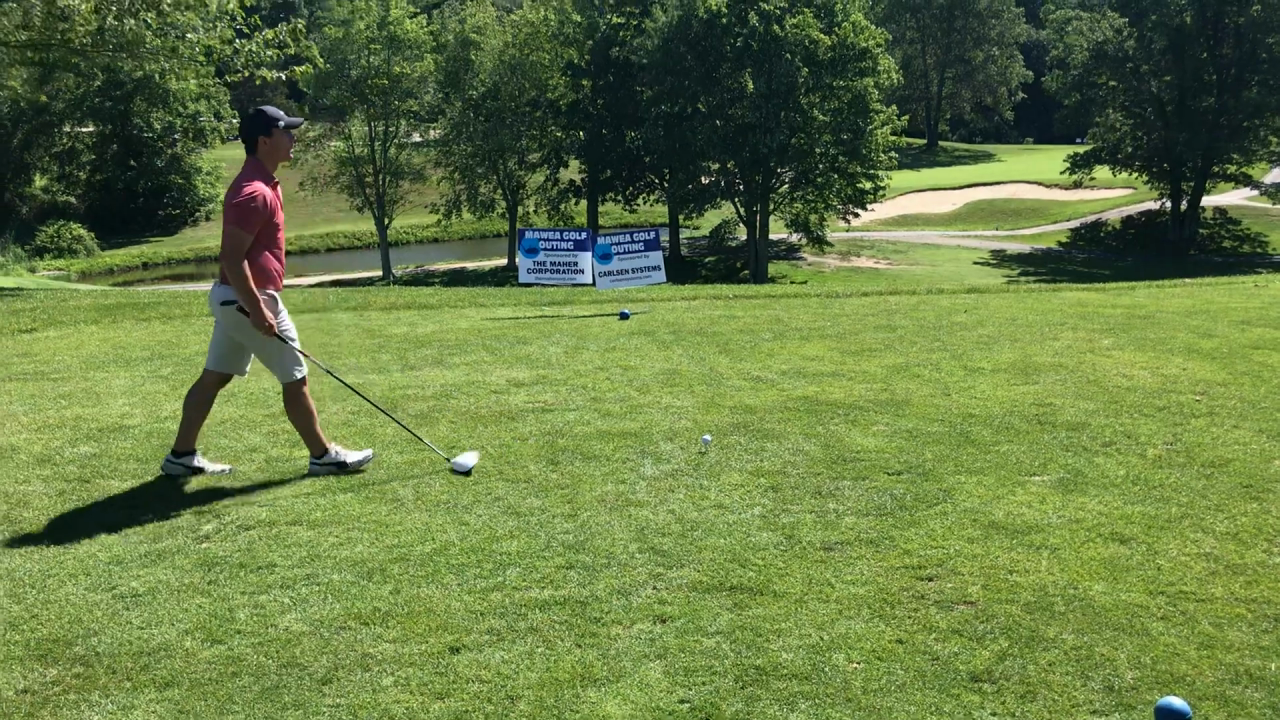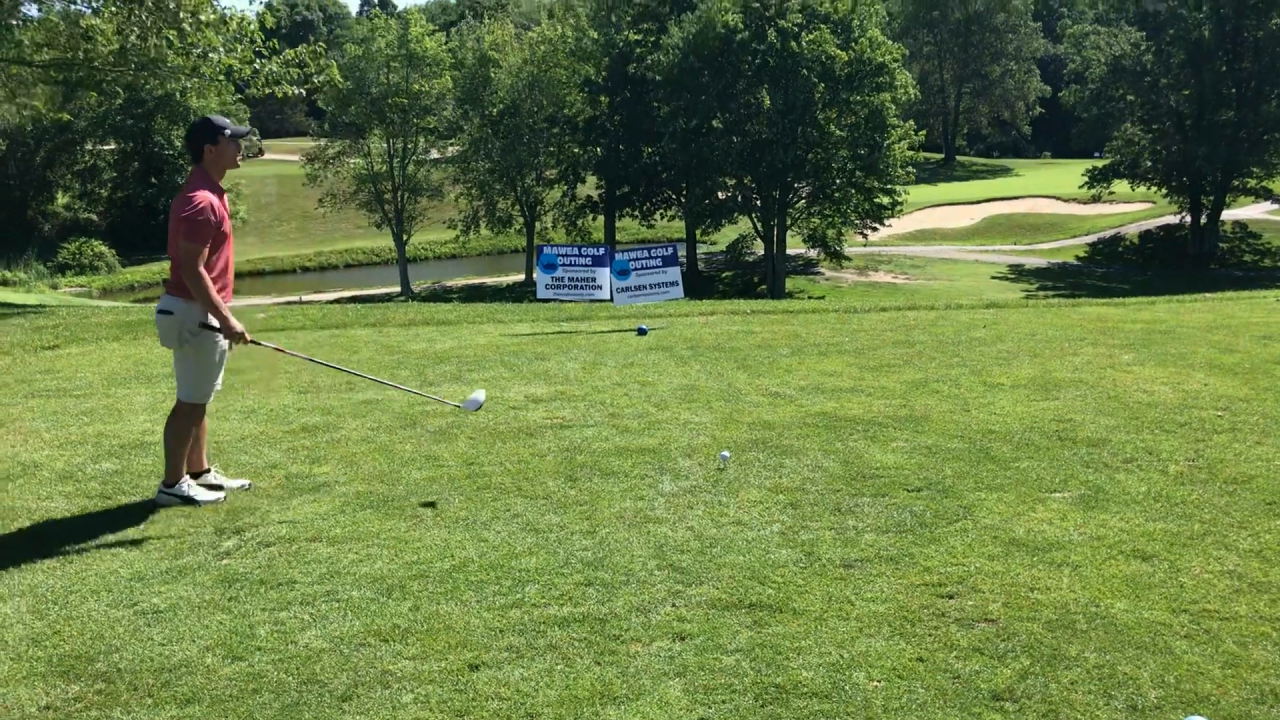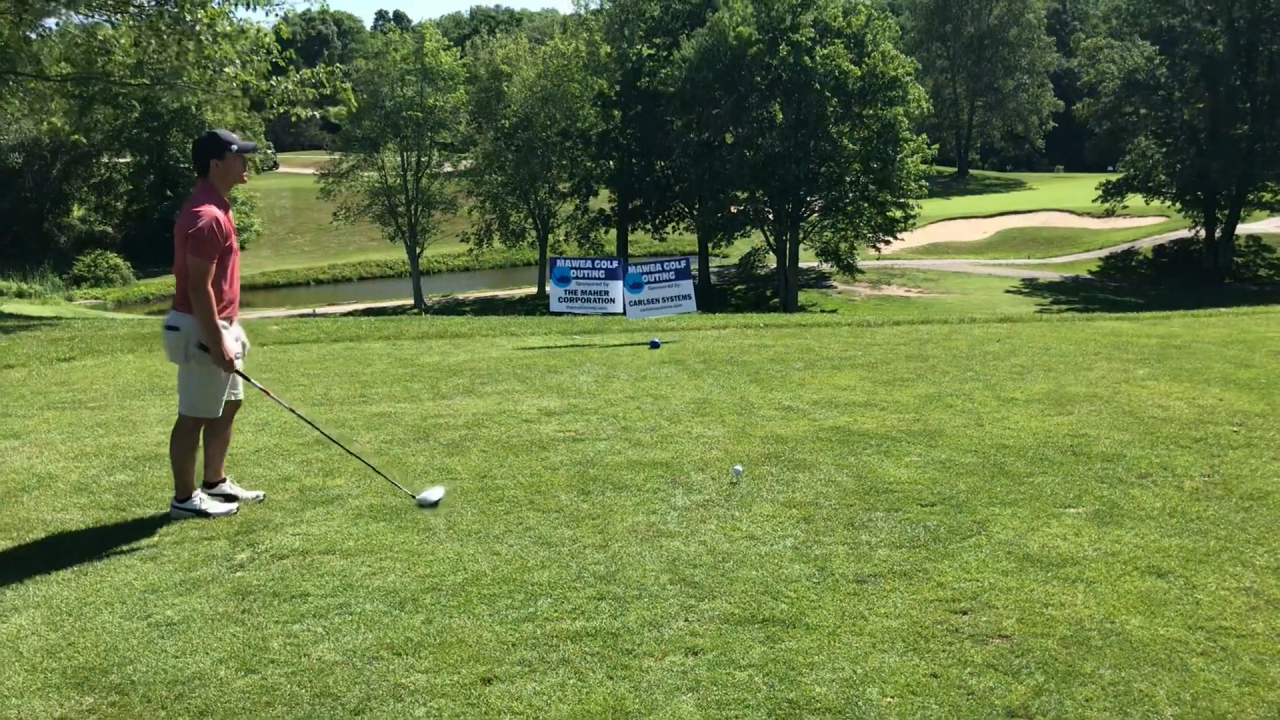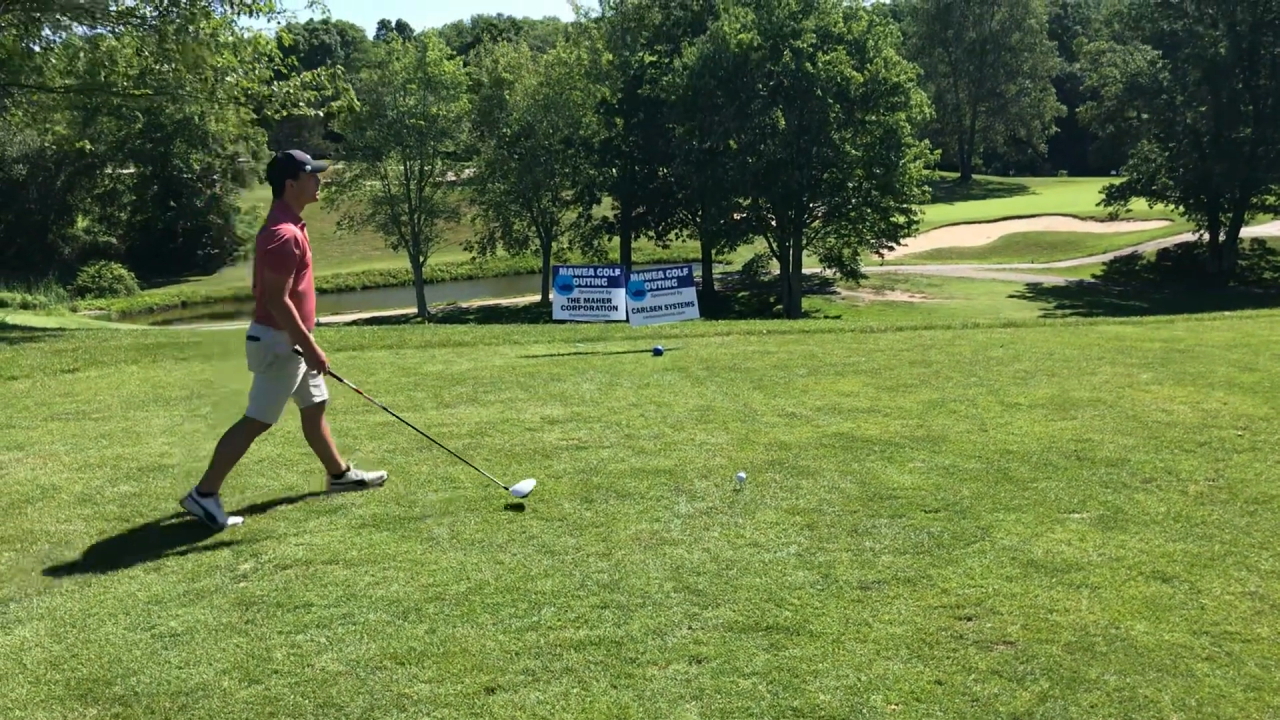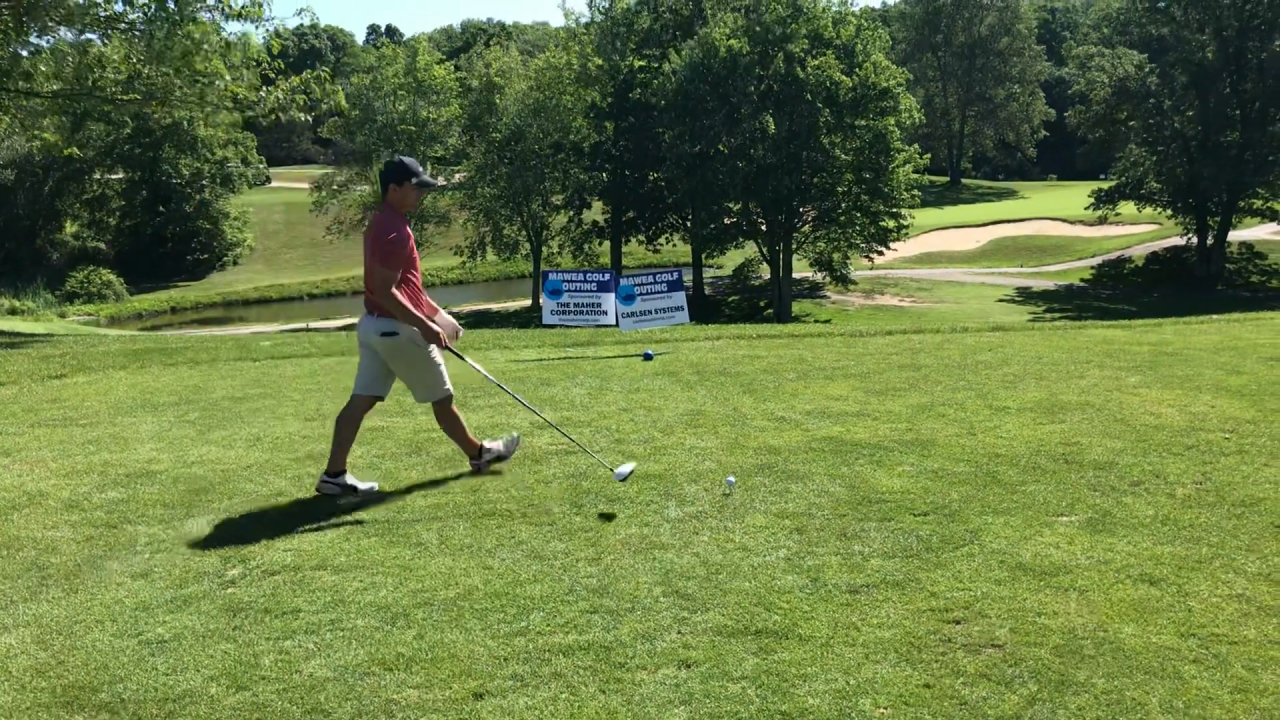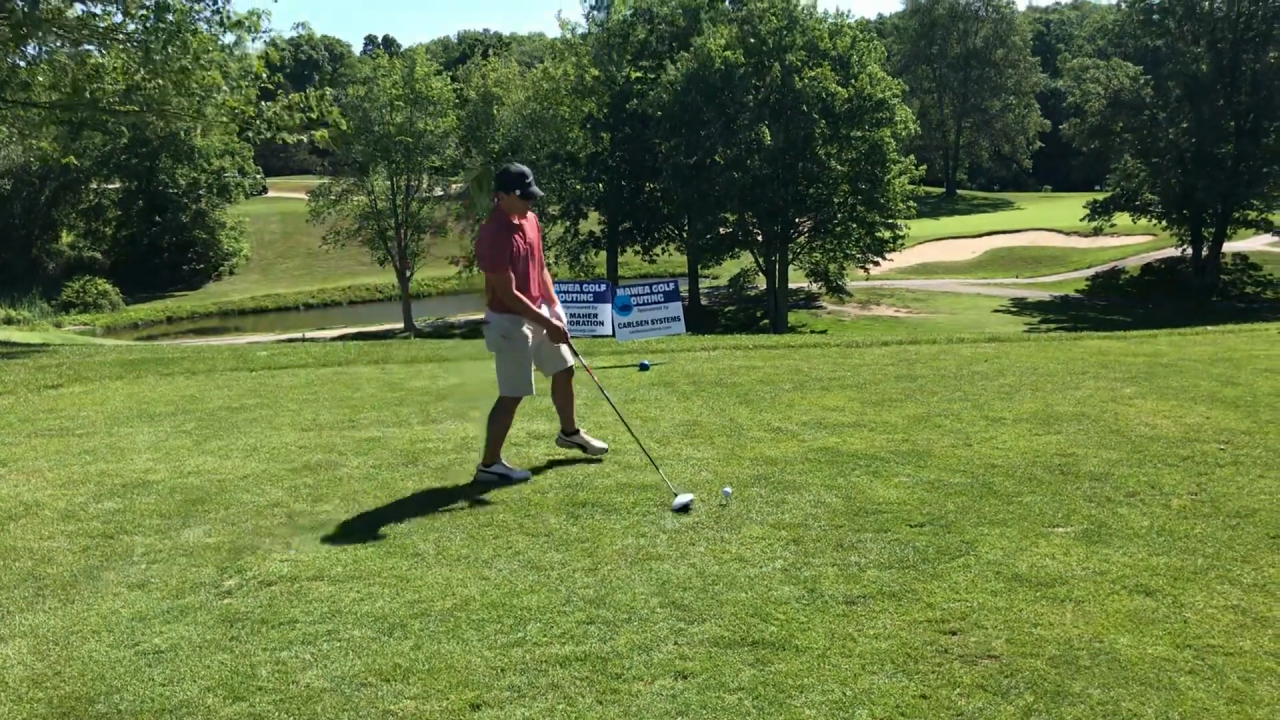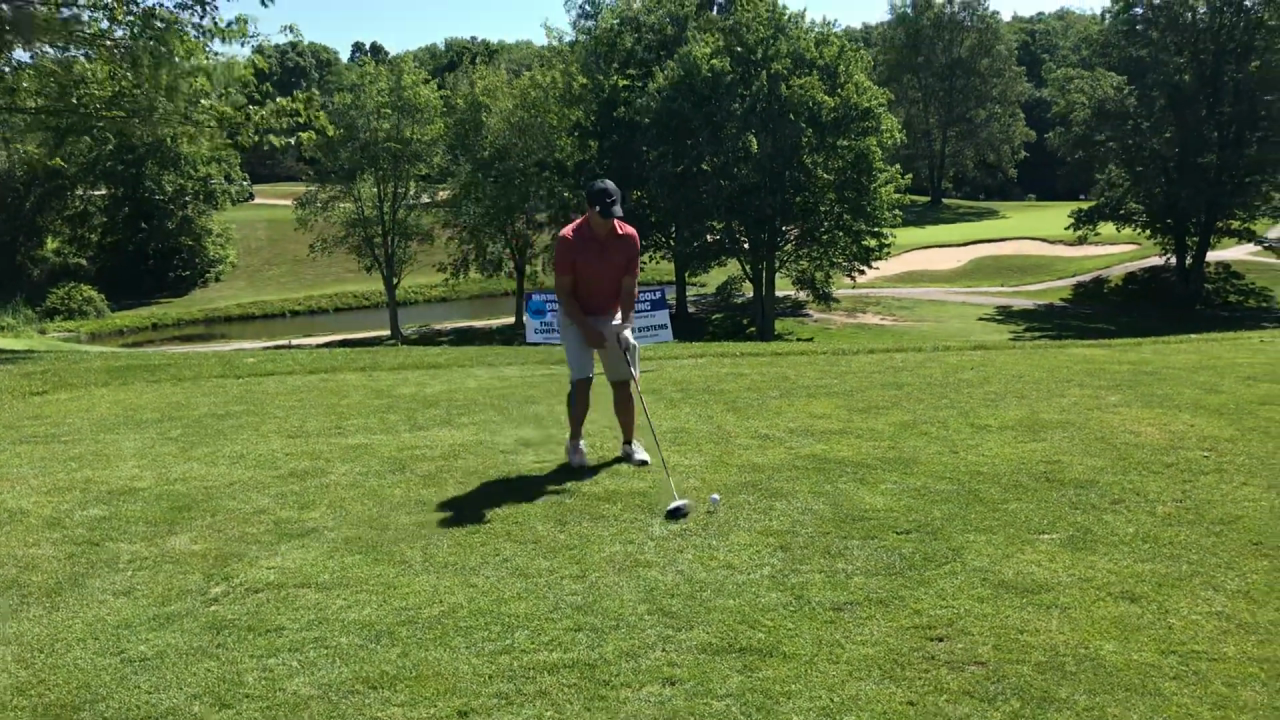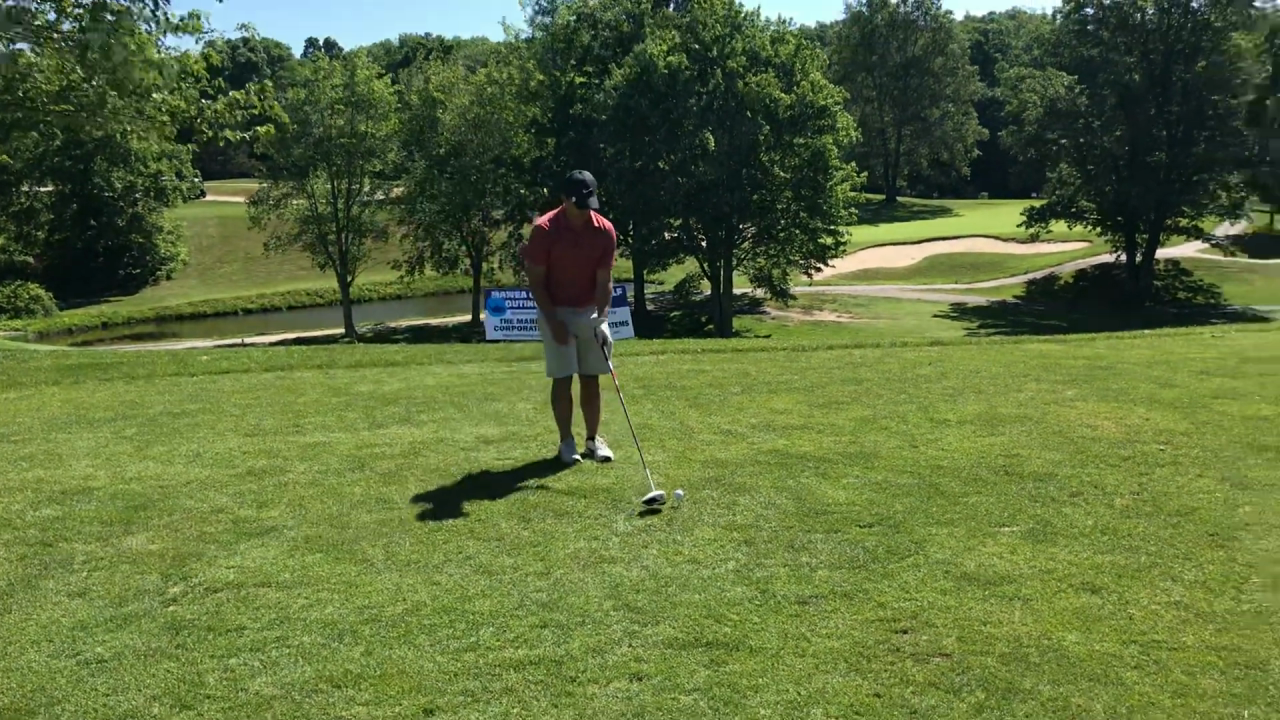
dt=0.5s
person 1, frame 1
left shoulder: (261, 182)
right shoulder: (254, 192)
right elbow: (233, 257)
right wrist: (258, 310)
left hip: (236, 297)
right hip: (250, 299)
left knee: (215, 377)
right knee: (295, 378)
left ankle: (182, 455)
right ankle: (323, 455)
person 1, frame 2
left shoulder: (209, 193)
right shoulder: (201, 202)
right elbow: (192, 271)
left wrist: (220, 315)
right wrist: (226, 320)
left hip: (198, 312)
right hip: (195, 314)
left knee: (196, 399)
right knee: (190, 402)
left ankle: (199, 472)
right ankle: (173, 484)
person 1, frame 3
left shoulder: (216, 207)
right shoulder: (206, 216)
right elbow: (198, 287)
left wrist: (231, 328)
right wrist: (216, 342)
left hip: (218, 324)
right hip: (202, 330)
left knee: (226, 406)
right knee: (195, 415)
left ankle: (215, 482)
right ankle: (185, 498)
person 1, frame 4
left shoulder: (287, 223)
right shoulder: (284, 234)
right elbow: (278, 299)
right wrist: (310, 345)
left hip: (286, 335)
right hip: (280, 339)
left knee: (314, 406)
right knee: (257, 420)
left ankle: (339, 473)
right ankle: (204, 495)
person 1, frame 5
left shoulder: (385, 223)
right shoulder: (394, 231)
right elbow: (385, 291)
left wrist: (434, 311)
right wrist: (424, 326)
left hip: (376, 326)
right hip: (398, 329)
left knee: (362, 400)
right knee: (442, 397)
left ankle: (335, 474)
right ankle: (477, 453)
person 1, frame 6
left shoulder: (529, 220)
right shoulder: (492, 235)
right elbow: (507, 293)
left wrist: (554, 306)
right wrist: (544, 320)
left hip: (539, 313)
right hip: (510, 322)
left knee: (564, 373)
right knee: (512, 395)
left ankle: (570, 433)
right ankle: (489, 464)
person 1, frame 7
left shoulder: (629, 237)
right shoulder: (568, 240)
left elbow: (628, 288)
right elbow: (563, 294)
left wrist: (624, 325)
right wrist: (587, 329)
left hip: (612, 318)
right hip: (577, 319)
left knee: (622, 383)
right knee: (581, 380)
left ankle: (629, 443)
right ankle: (575, 441)
person 1, frame 8
left shoulder: (605, 230)
right shoulder: (544, 229)
left elbow: (604, 280)
right elbow: (536, 281)
left wrist: (603, 319)
right wrist: (554, 320)
left hip: (590, 312)
right hip: (556, 313)
left knee: (591, 379)
right knee: (562, 379)
left ankle: (593, 439)
right ankle: (566, 440)
